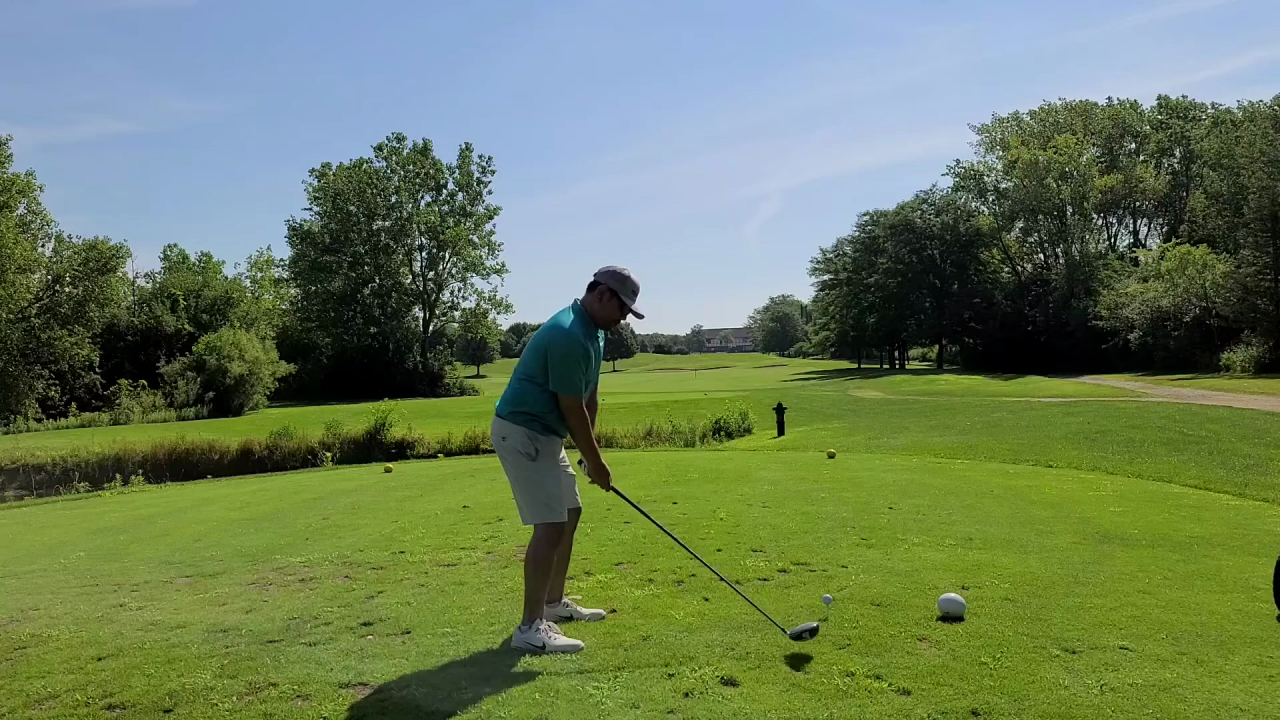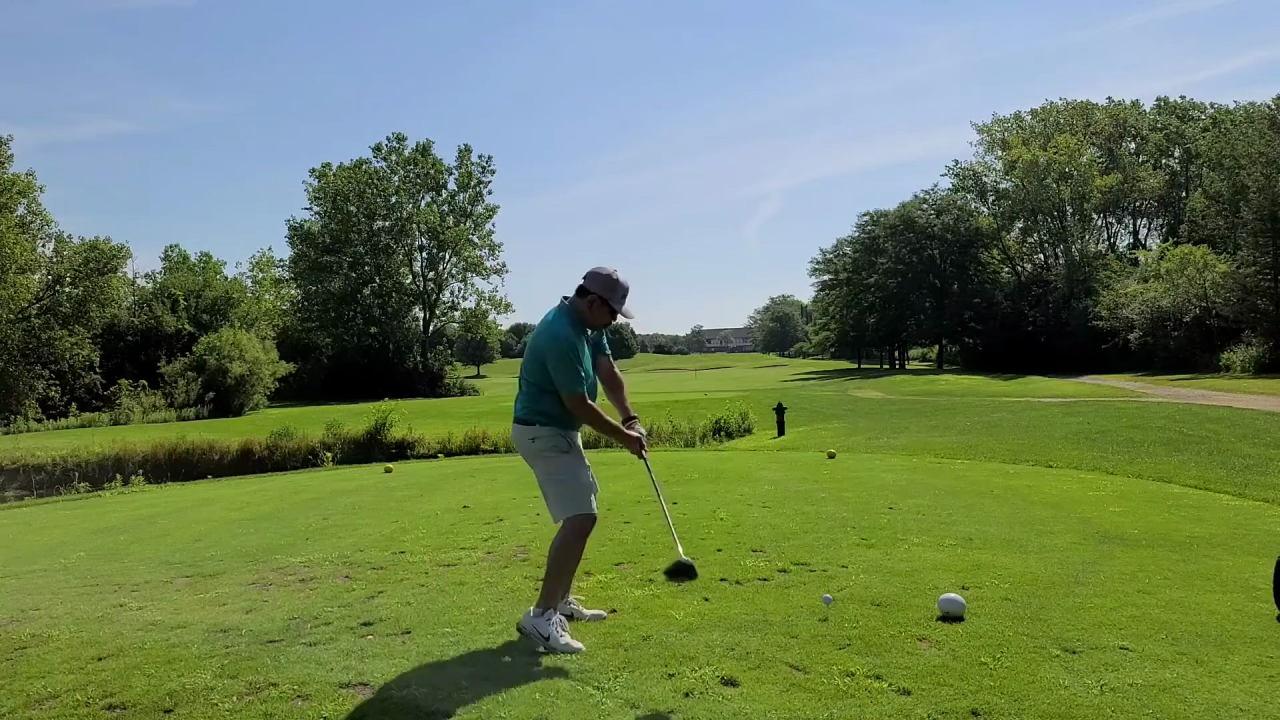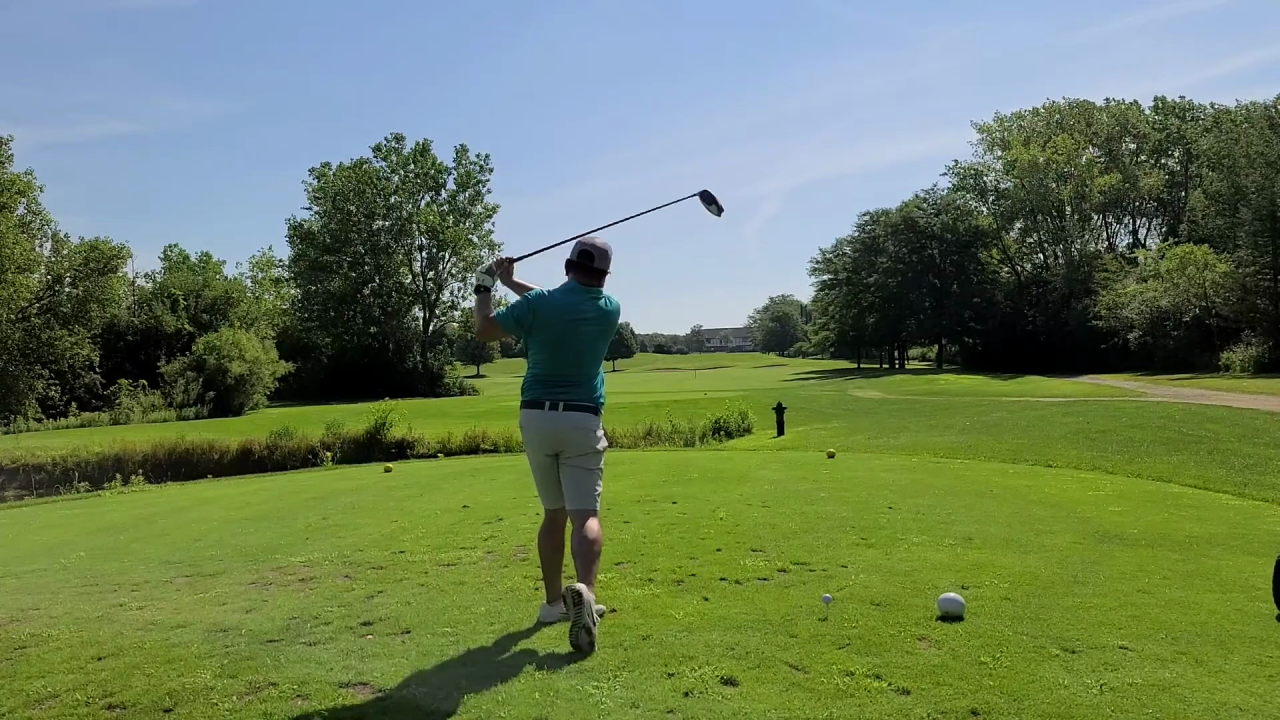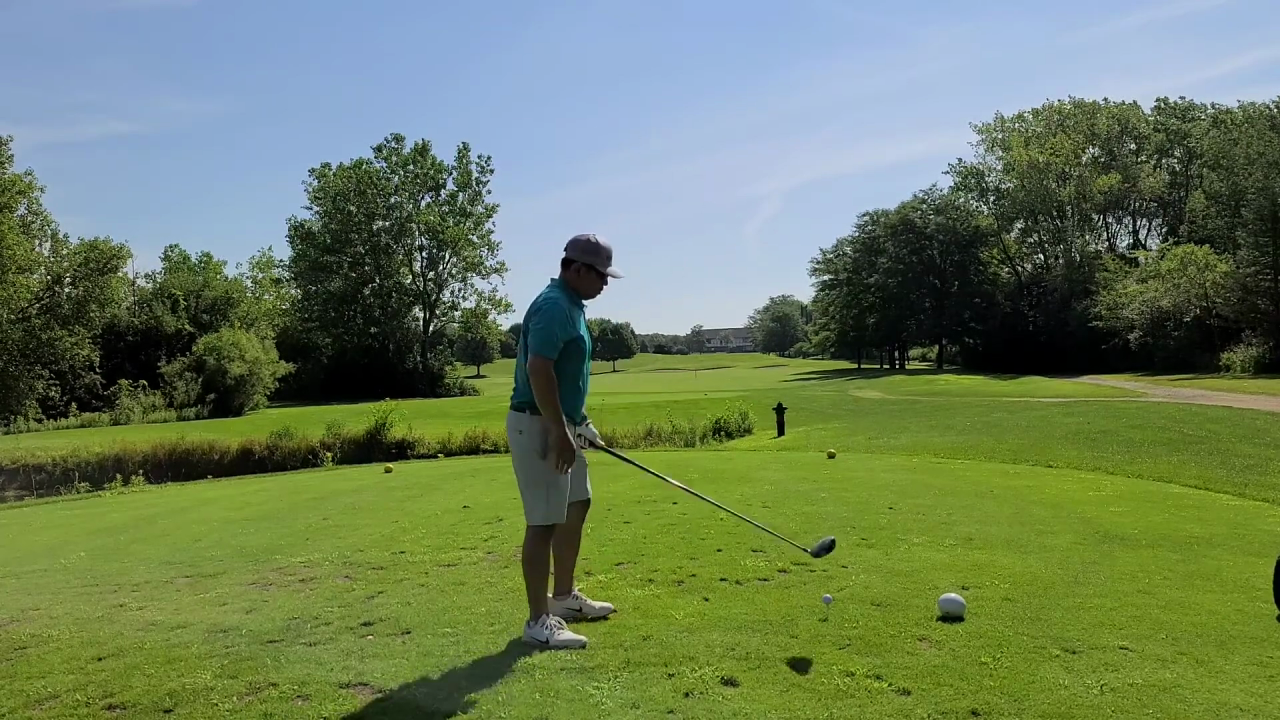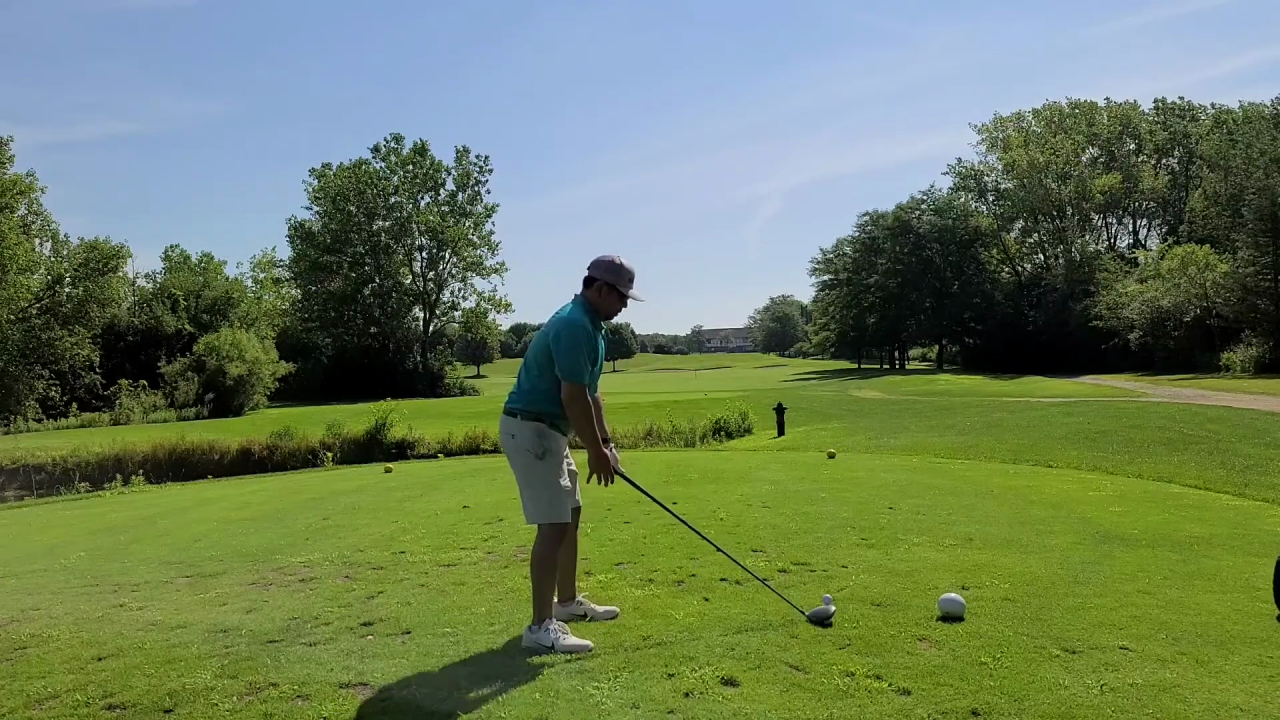
dt=1s
person 1, frame 1
left shoulder: (591, 332)
right shoulder: (569, 336)
left elbow: (590, 398)
right elbow: (571, 409)
left wrist: (591, 454)
right wrist: (595, 461)
left hip: (542, 434)
right hip: (522, 433)
left knee: (568, 516)
right knee: (551, 525)
left ankle: (554, 603)
right ankle: (531, 627)
person 1, frame 2
left shoulder: (590, 328)
right shoulder: (558, 333)
left elbow: (609, 373)
right elbow: (580, 407)
left wrist: (629, 417)
right wrist: (621, 436)
left hip: (559, 434)
right hip: (544, 435)
left knee: (583, 517)
right knee: (579, 519)
left ankle: (560, 600)
right ankle: (542, 615)
person 1, frame 3
left shoulder: (539, 303)
right shoulder: (610, 310)
left elbow: (484, 330)
left wrist: (485, 287)
right wrist: (512, 282)
left hip: (537, 418)
right hip: (582, 421)
left knee: (555, 512)
right knee: (585, 514)
left ankle: (554, 601)
right ankle: (584, 590)
person 1, frame 4
left shoulder: (570, 305)
right shoulder: (554, 305)
right elbow: (538, 369)
left wrist: (578, 422)
right wrist: (559, 431)
left hip: (559, 426)
right hip: (539, 427)
left knee: (575, 508)
right knee: (544, 523)
left ankle: (564, 596)
right ankle: (539, 622)
person 1, frame 5
left shoulder: (589, 324)
right shoulder: (574, 325)
left elbow: (590, 392)
right elbow: (573, 396)
left wrist: (606, 443)
right wrist: (595, 452)
left hip: (547, 430)
right hip: (530, 430)
left knee: (569, 517)
right knee: (553, 525)
left ankle: (567, 602)
right ankle: (541, 627)
